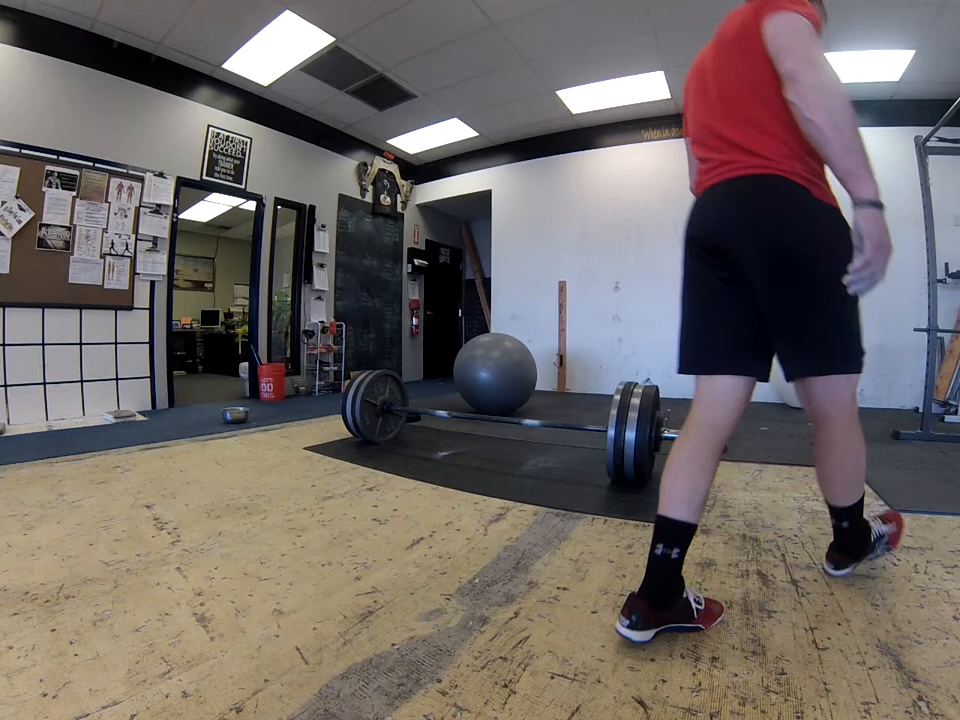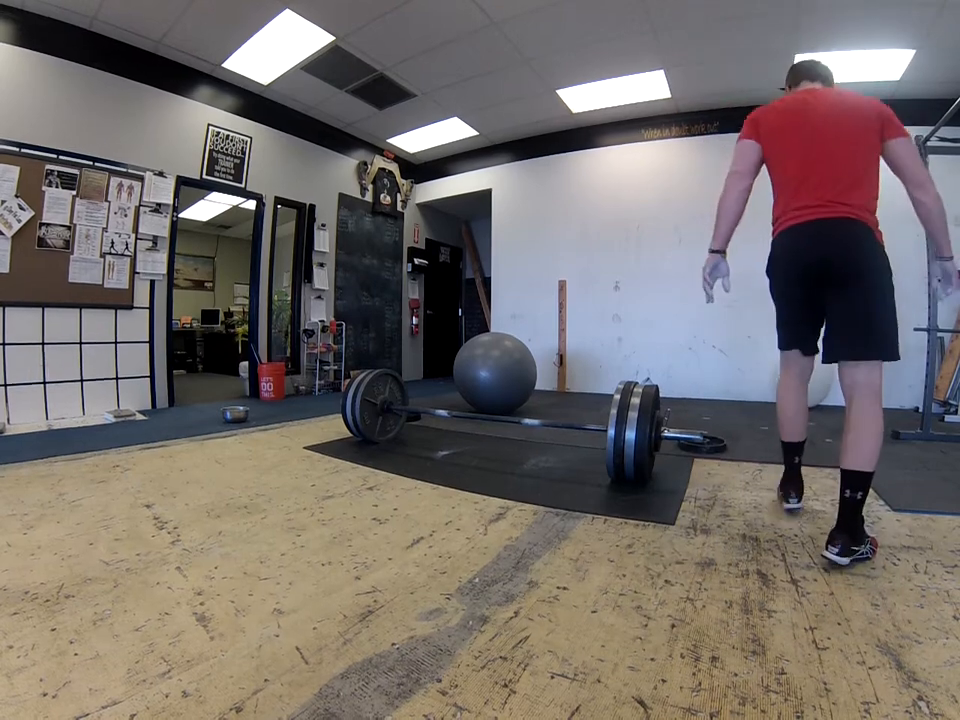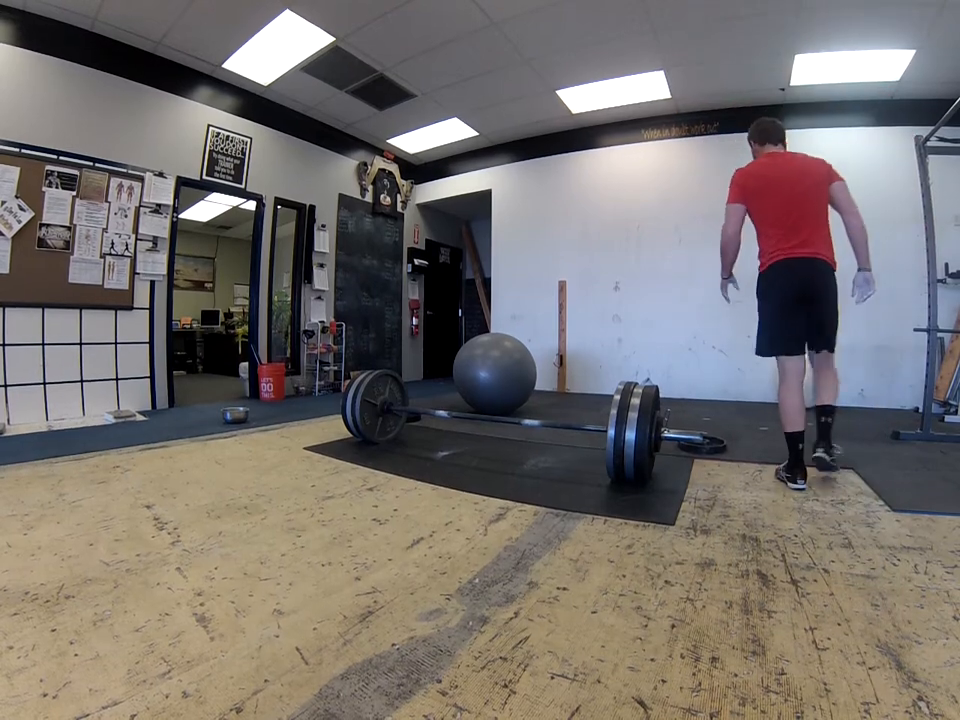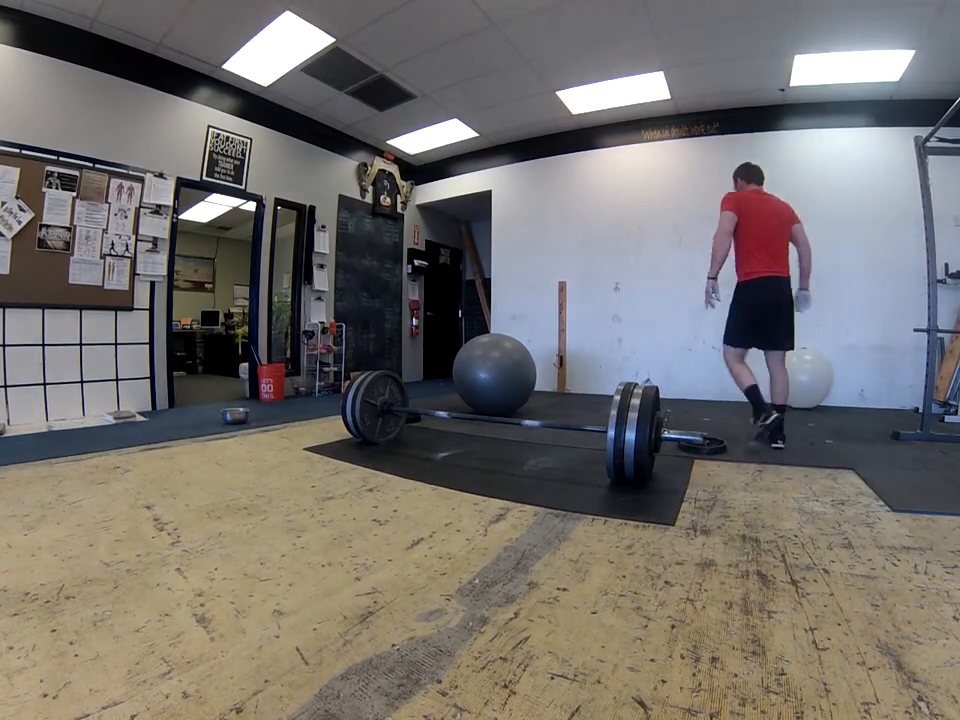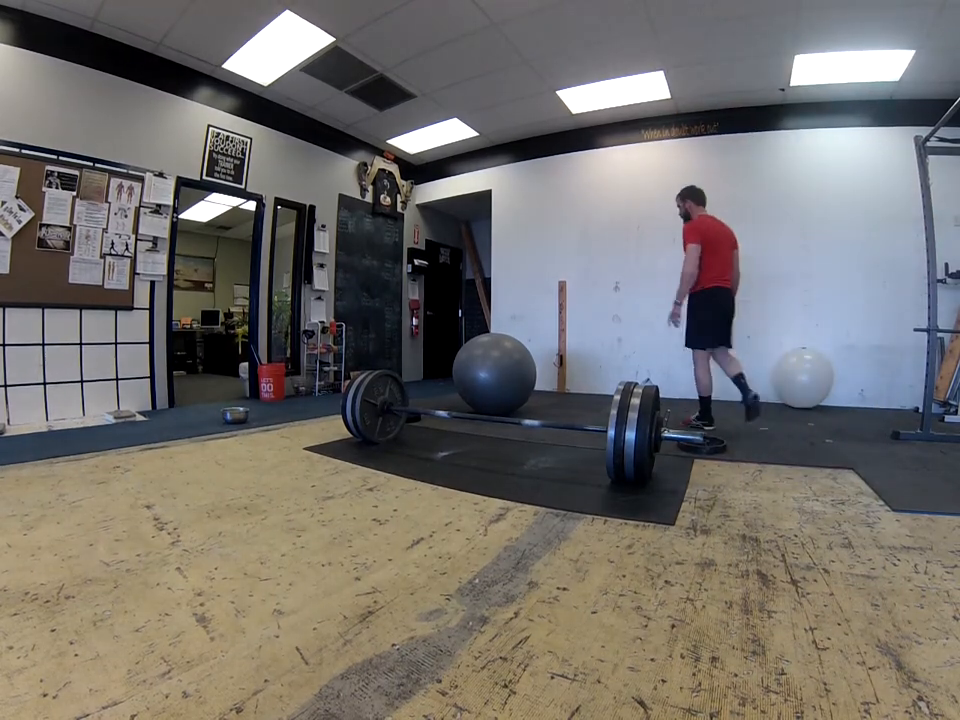
dt=0.5s
person 1, frame 1
left shoulder: (708, 60)
right elbow: (809, 85)
right wrist: (866, 202)
left hip: (713, 218)
right hip: (784, 209)
left knee: (714, 411)
right knee: (832, 400)
person 1, frame 2
left shoulder: (765, 115)
right shoulder: (871, 107)
left elbow: (738, 180)
left wrist: (717, 250)
left hip: (792, 247)
right hip: (856, 245)
left knee: (794, 364)
right knee: (864, 389)
left ankle: (792, 477)
person 1, frame 3
left shoulder: (746, 176)
right shoulder: (819, 167)
left elbow: (730, 233)
right elbow: (852, 216)
left wrist: (726, 273)
right wrist: (865, 268)
left hip: (778, 276)
right hip: (820, 272)
left knee: (790, 373)
right knee: (824, 362)
left ankle: (796, 466)
right ankle: (824, 440)
person 1, frame 4
left shoulder: (735, 200)
right shoulder: (784, 207)
left elbow: (724, 235)
right elbow: (804, 247)
left wrist: (712, 277)
right wrist: (804, 288)
left hip: (752, 288)
right hip: (781, 288)
left knee: (733, 356)
right knee: (777, 362)
left ankle: (763, 411)
right ankle: (777, 432)
person 1, frame 5
left shoulder: (693, 226)
right shoulder: (724, 228)
left elbow: (691, 266)
right elbow: (734, 269)
left wrist: (678, 302)
left hip: (706, 297)
right hip: (725, 296)
left knee: (700, 358)
right knee: (722, 353)
left ankle: (705, 417)
right ankle: (748, 394)
